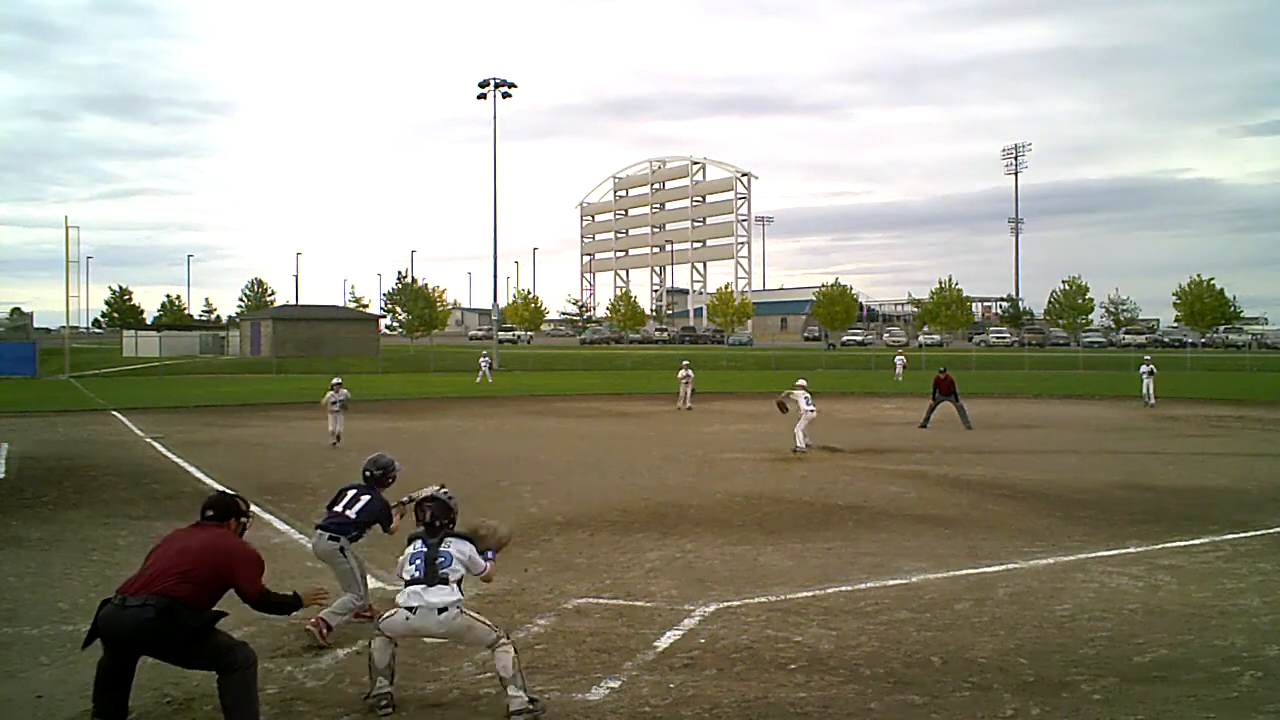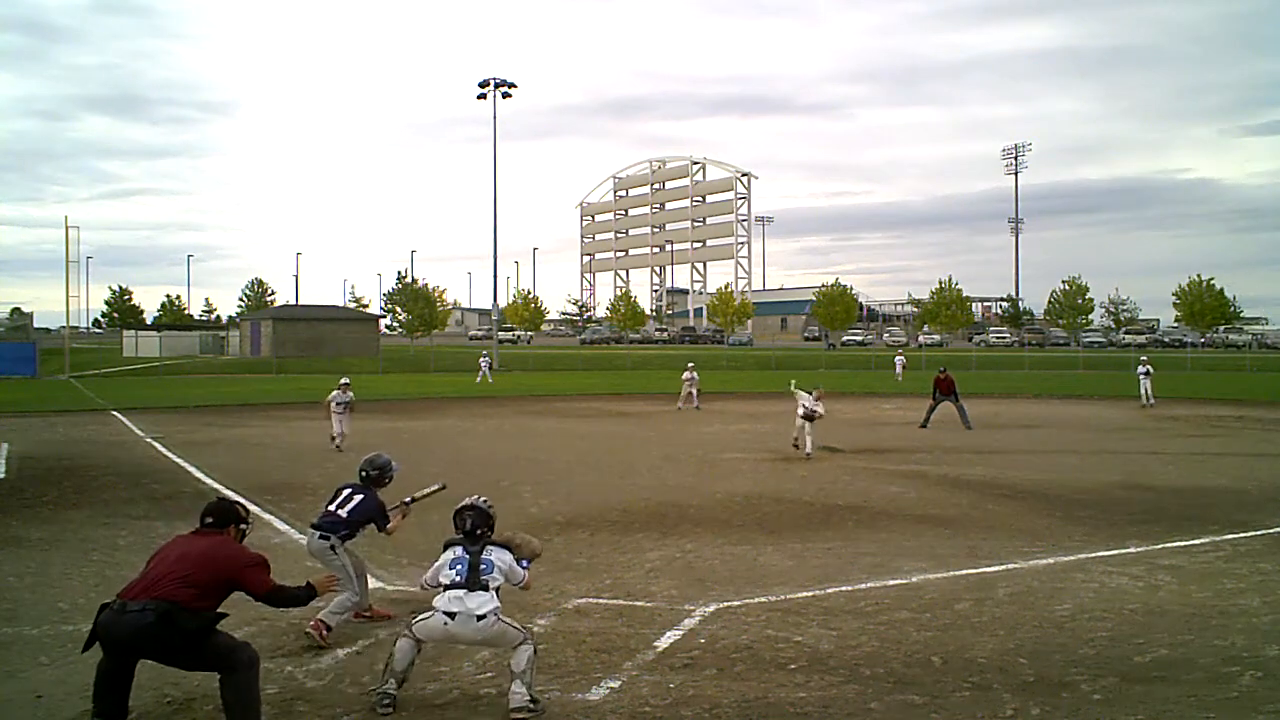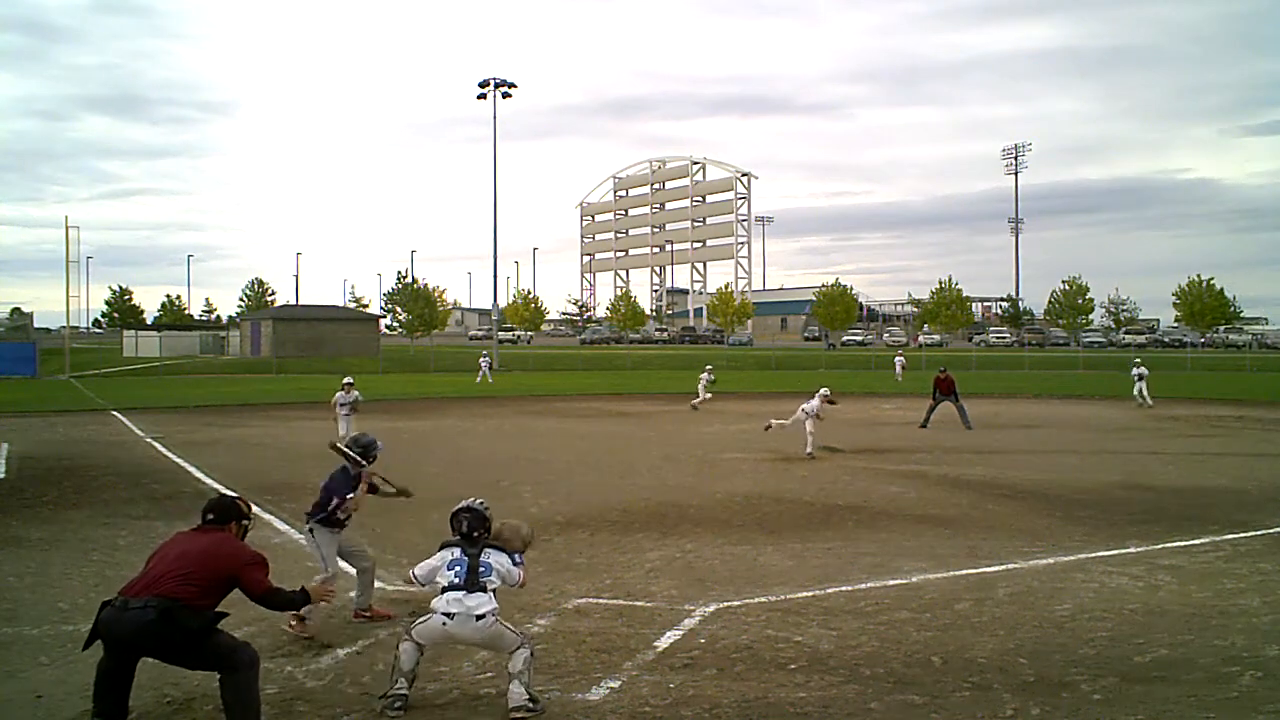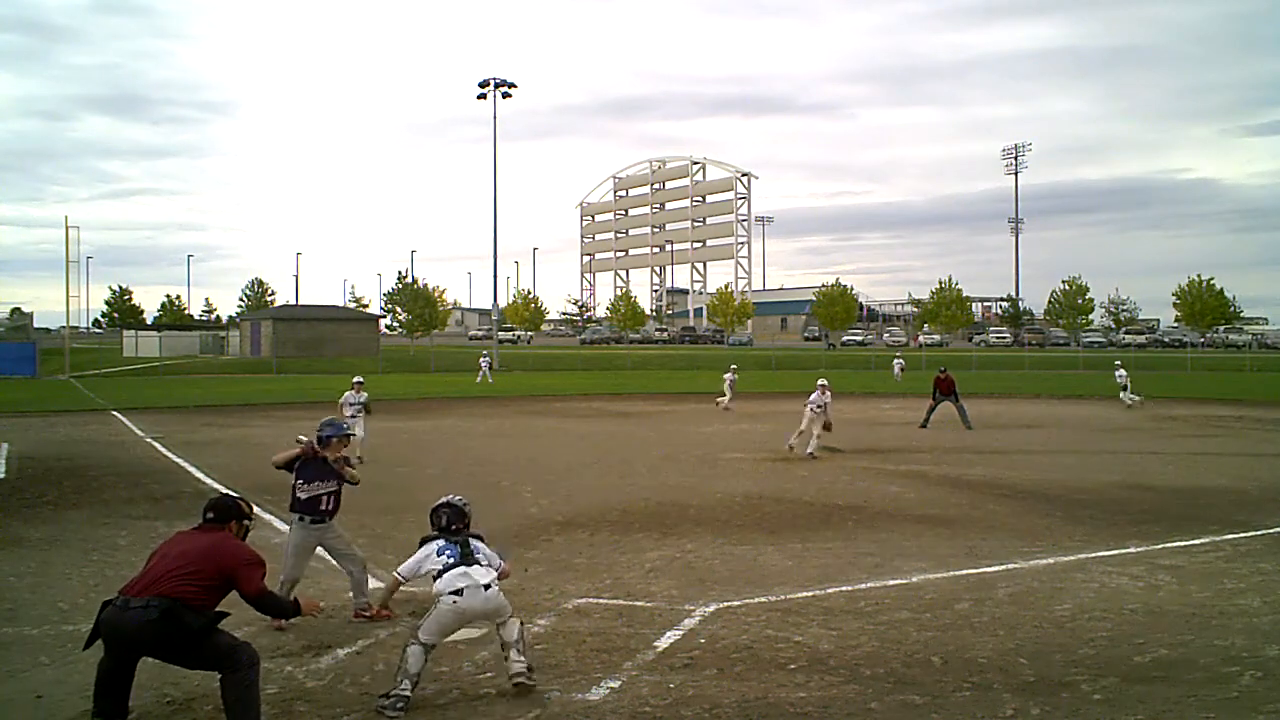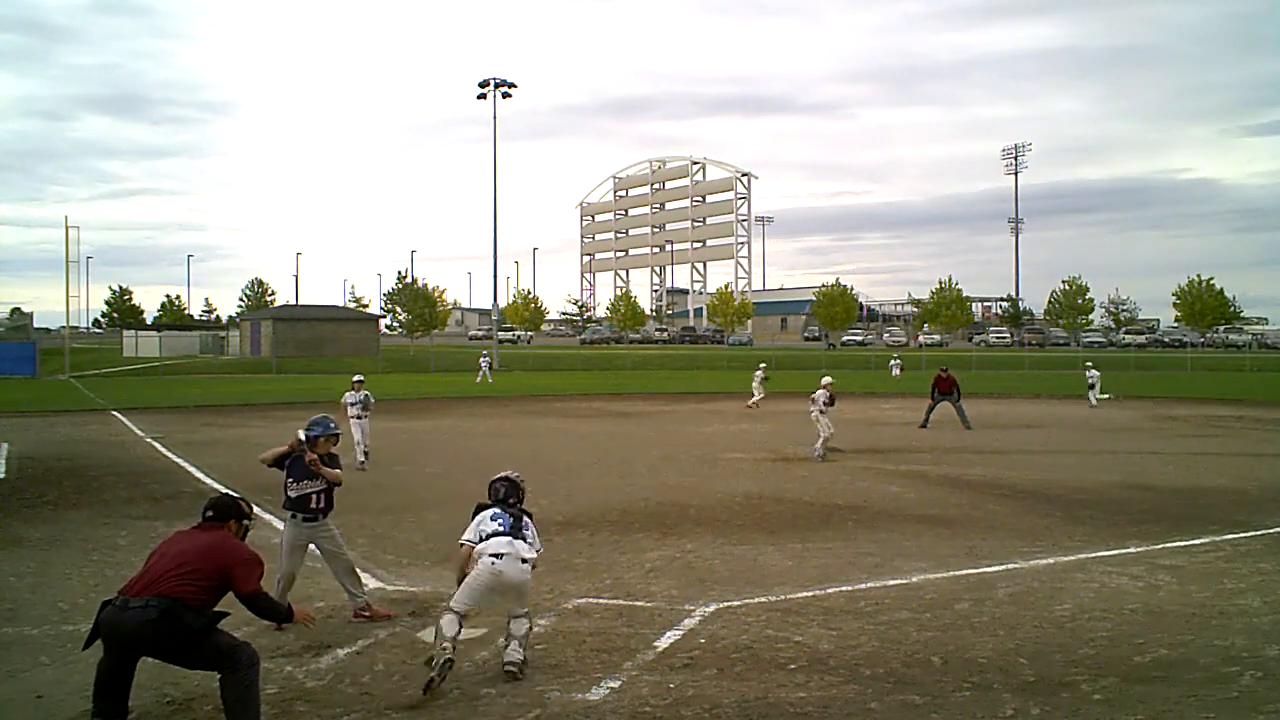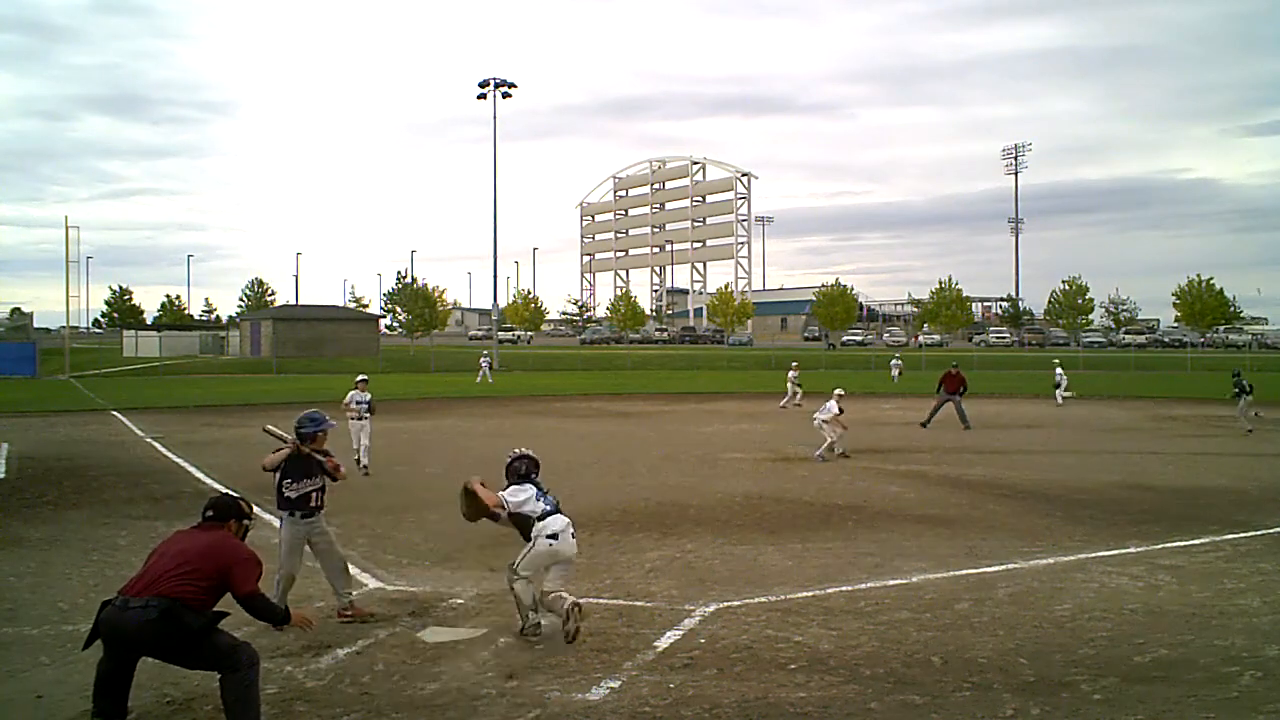
dt=0.3s
person 1, frame 1
left shoulder: (175, 536)
right shoulder: (234, 547)
right elbow: (258, 598)
right wrist: (298, 600)
left hip: (113, 616)
right hip: (154, 620)
left knee: (117, 657)
right knee: (239, 660)
person 1, frame 2
left shoulder: (175, 543)
right shoulder: (235, 553)
right elbow: (271, 595)
right wrist: (311, 590)
left hip: (112, 621)
right hip: (154, 625)
left knee: (119, 653)
right knee: (242, 660)
person 1, frame 3
left shoulder: (176, 540)
right shoulder: (236, 551)
right elbow: (267, 596)
right wrist: (305, 596)
left hip: (114, 618)
right hip: (155, 623)
left knee: (119, 654)
right knee: (242, 660)
person 1, frame 4
left shoulder: (176, 539)
right shoulder: (237, 550)
right elbow: (259, 598)
right wrist: (296, 607)
left hip: (115, 618)
right hip: (157, 622)
left knee: (119, 654)
right knee: (242, 660)
person 1, frame 5
left shoulder: (175, 539)
right shoulder: (236, 550)
right elbow: (254, 599)
right wrist: (288, 614)
left hip: (114, 617)
right hip: (158, 622)
left knee: (118, 655)
right knee: (242, 660)
person 1, frame 6
left shoulder: (174, 539)
right shoulder: (236, 549)
right elbow: (251, 600)
right wrist: (285, 616)
left hip: (114, 617)
right hip: (157, 622)
left knee: (117, 655)
right knee: (241, 660)
person 2, frame 1
left shoulder: (412, 546)
right shoulder: (461, 545)
right elbow: (488, 575)
right wrist: (491, 554)
left hip: (411, 615)
right hip: (447, 615)
left knee: (382, 633)
right knee: (499, 641)
left ankle: (382, 695)
right ankle: (518, 702)
person 2, frame 2
left shoulder: (450, 553)
right shoulder: (501, 554)
left elbow: (426, 584)
right elbow: (525, 583)
right wrist: (523, 561)
left hip: (446, 622)
right hip: (484, 624)
left knee: (410, 634)
right knee: (524, 641)
left ankle: (386, 695)
right ankle: (521, 700)
person 2, frame 3
left shoulder: (445, 554)
right shoulder: (498, 556)
left elbow: (412, 578)
right elbow: (520, 581)
left wrist: (438, 574)
right wrist: (517, 556)
left hip: (445, 622)
right hip: (482, 624)
left knee: (411, 638)
right knee: (521, 646)
left ankle: (397, 697)
right ankle: (520, 700)
person 2, frame 4
left shoulder: (429, 548)
right shoulder: (478, 544)
left elbow: (396, 579)
right elbow: (503, 572)
left wrist: (383, 602)
left hip: (454, 601)
right hip: (488, 595)
left knee: (421, 641)
right knee: (508, 618)
left ankle: (400, 696)
right ankle: (518, 668)
person 2, frame 5
left shoulder: (484, 515)
right shoulder: (526, 520)
left elbow: (465, 551)
right elbow: (534, 557)
left wrist: (461, 575)
left hip: (490, 564)
right hip: (521, 568)
left knee: (455, 611)
right knee: (519, 615)
left ankle: (444, 655)
right ankle: (514, 658)
person 2, frame 6
left shoulder: (519, 490)
right shoulder: (538, 489)
left elbow: (494, 503)
left wrist: (476, 486)
right wrist: (499, 516)
left hip: (548, 542)
right hip: (569, 542)
left knee: (518, 576)
right knee: (550, 595)
left ankle: (532, 622)
right ankle: (568, 604)
person 3, frame 1
left shoulder: (350, 488)
right shoulder: (380, 503)
right elbow: (391, 530)
right wrist: (399, 513)
left hip: (319, 538)
right hip: (336, 544)
left knee: (358, 569)
right knee: (355, 594)
left ankle: (364, 609)
right ankle: (321, 623)
person 3, frame 2
left shoulder: (347, 488)
right shoulder: (375, 503)
right elbow: (389, 530)
right wrist: (400, 514)
left hip: (318, 538)
right hip: (329, 543)
left knee: (357, 567)
right knee: (350, 592)
left ankle: (363, 608)
right ankle: (319, 625)
person 3, frame 3
left shoulder: (357, 475)
right shoulder: (343, 478)
left elbow: (374, 492)
right elbow: (350, 506)
right wrist: (364, 484)
left hip: (336, 531)
right hip: (320, 530)
left knee: (367, 563)
right knee: (329, 573)
left ankle: (363, 608)
right ankle: (299, 617)
person 3, frame 4
left shoulder: (342, 461)
right shoulder: (302, 460)
left elbow: (355, 479)
right elbow: (275, 461)
left wrist: (340, 466)
right wrist: (300, 451)
left hip: (327, 526)
right hip: (302, 526)
left knee: (357, 564)
right knee: (291, 574)
left ankle: (363, 608)
person 3, frame 5
left shoulder: (330, 459)
right shoulder: (292, 458)
left elbow: (339, 479)
right elbow: (263, 458)
left wrist: (319, 468)
right wrist: (288, 447)
left hip: (322, 524)
right hip: (296, 524)
left knee: (344, 565)
right knee: (287, 572)
left ankle: (362, 607)
person 3, frame 6
left shoulder: (321, 455)
right shoulder: (287, 454)
left elbow: (340, 476)
right elbow: (266, 465)
left wrist: (335, 469)
right wrist: (290, 449)
left hip: (316, 520)
right hip: (292, 521)
left knee: (337, 562)
right knee: (288, 570)
left ankle: (346, 607)
